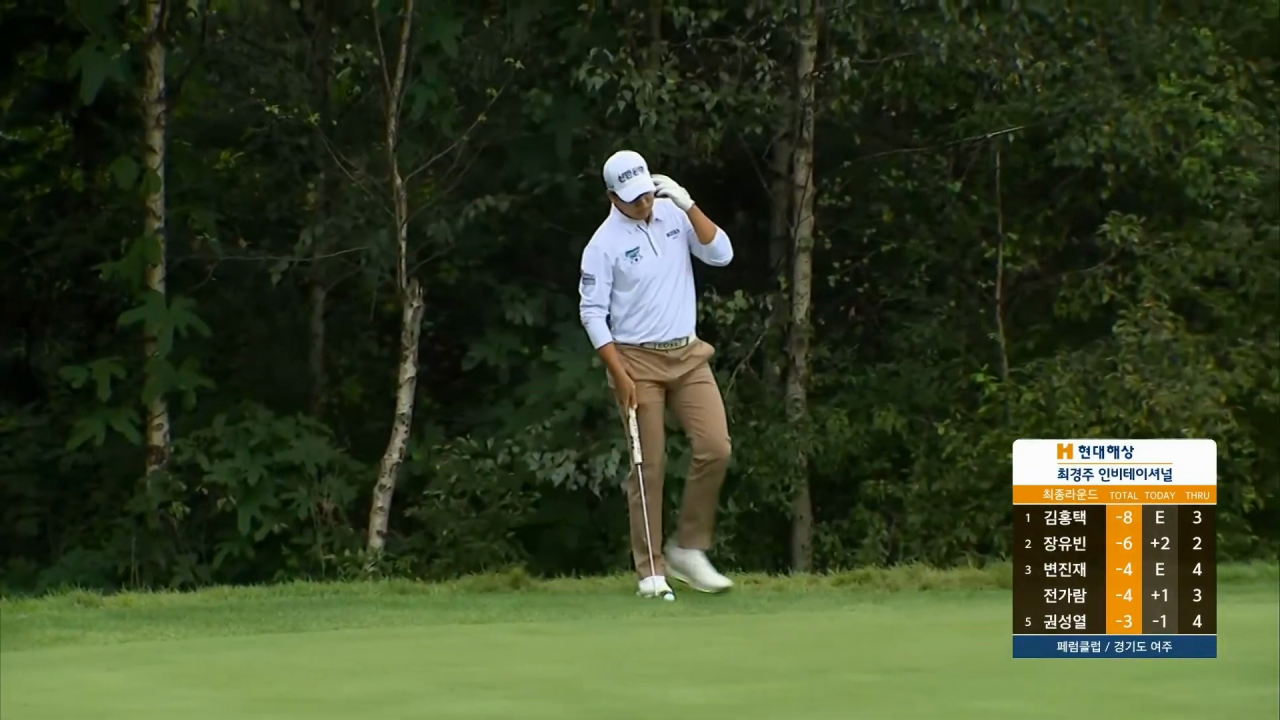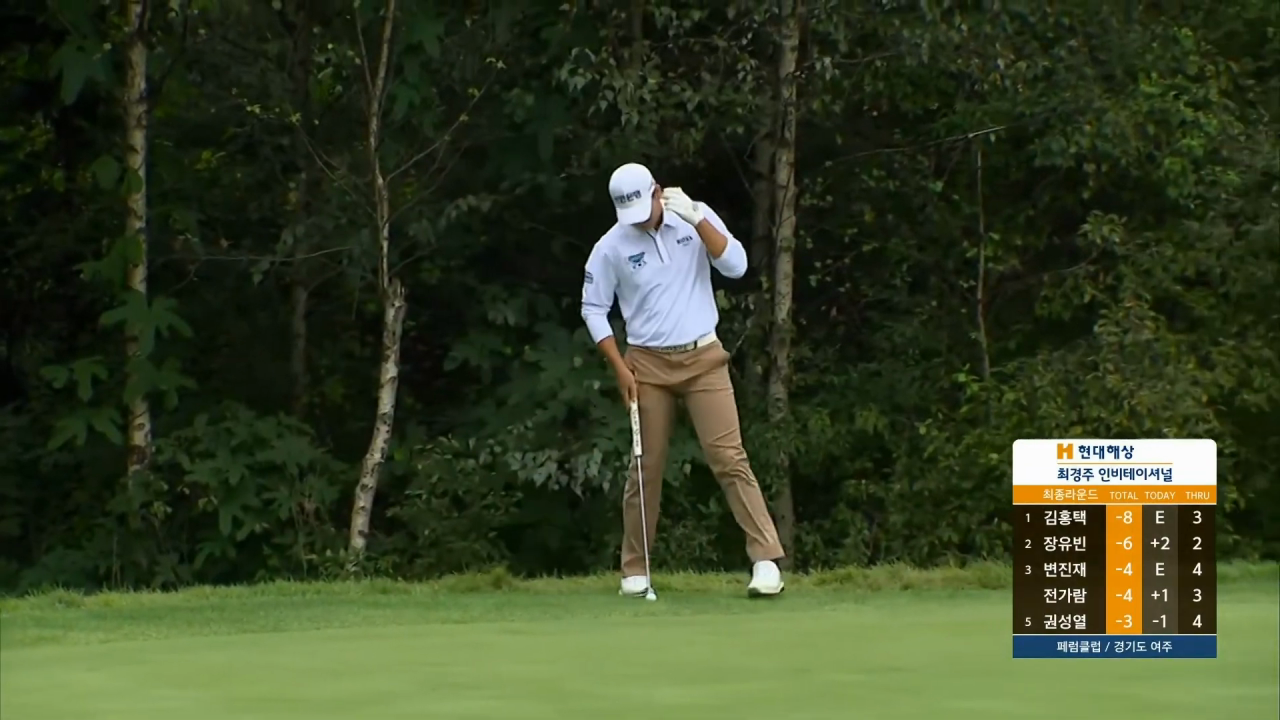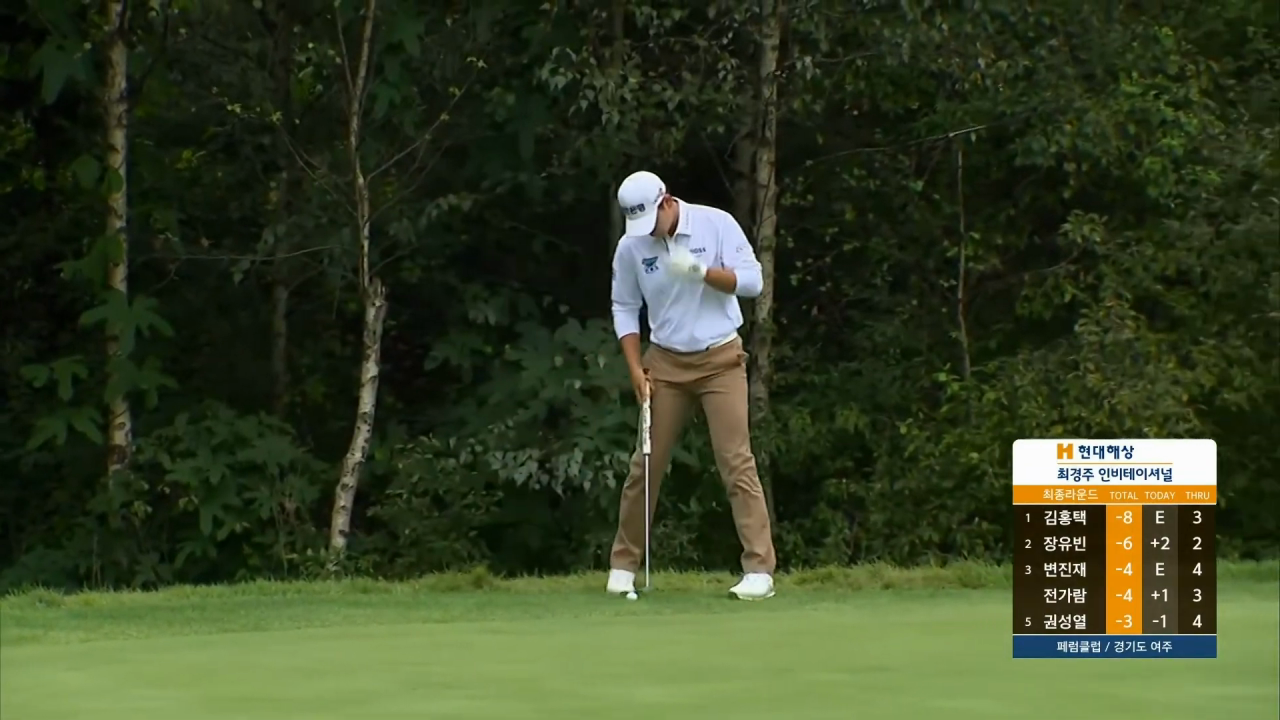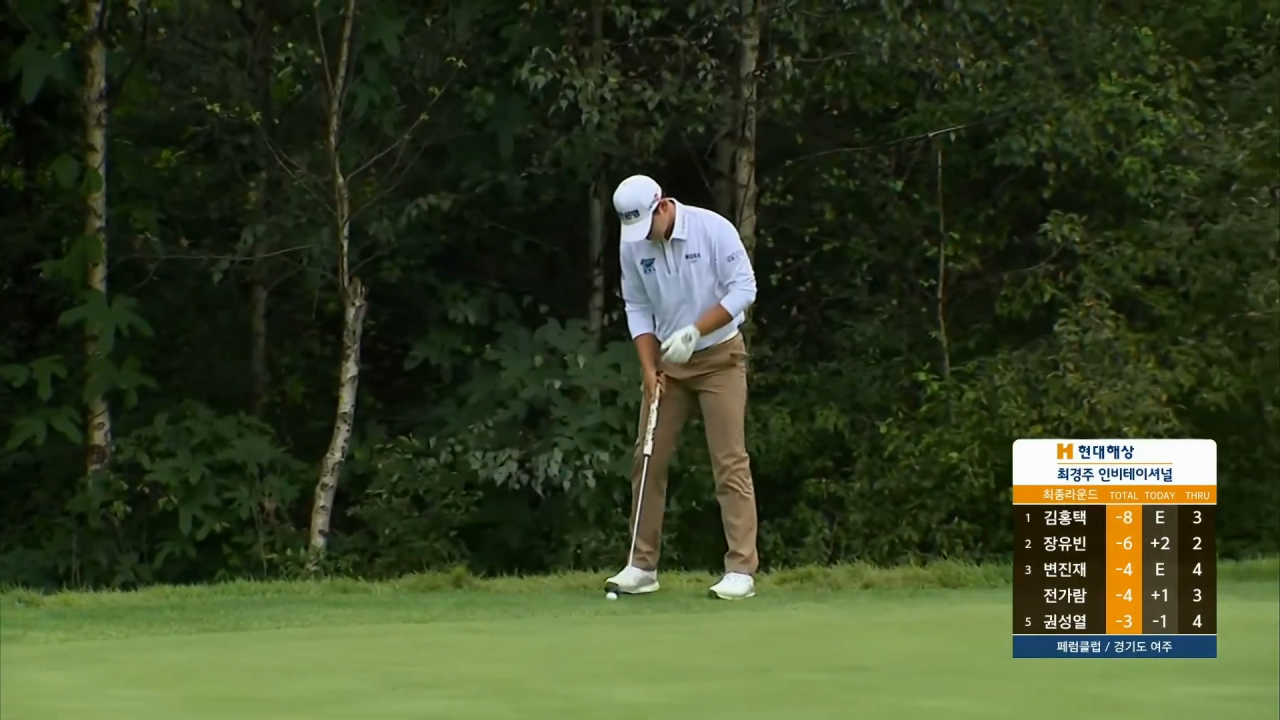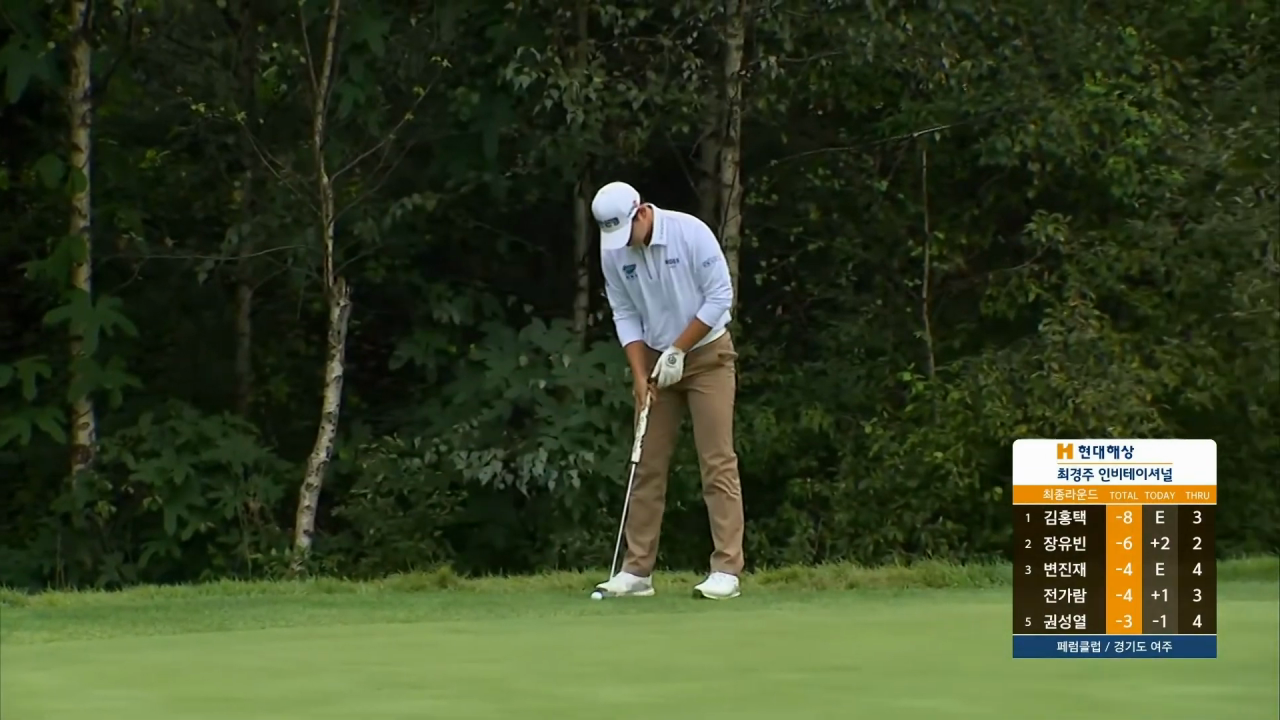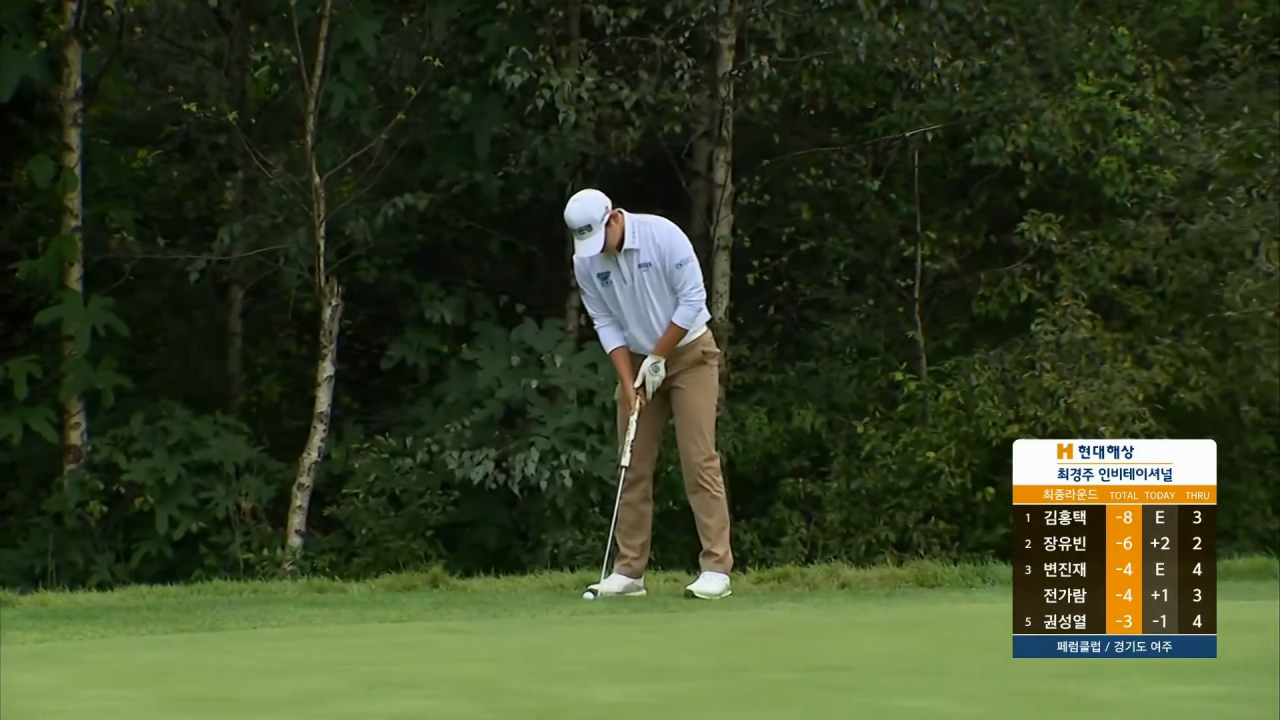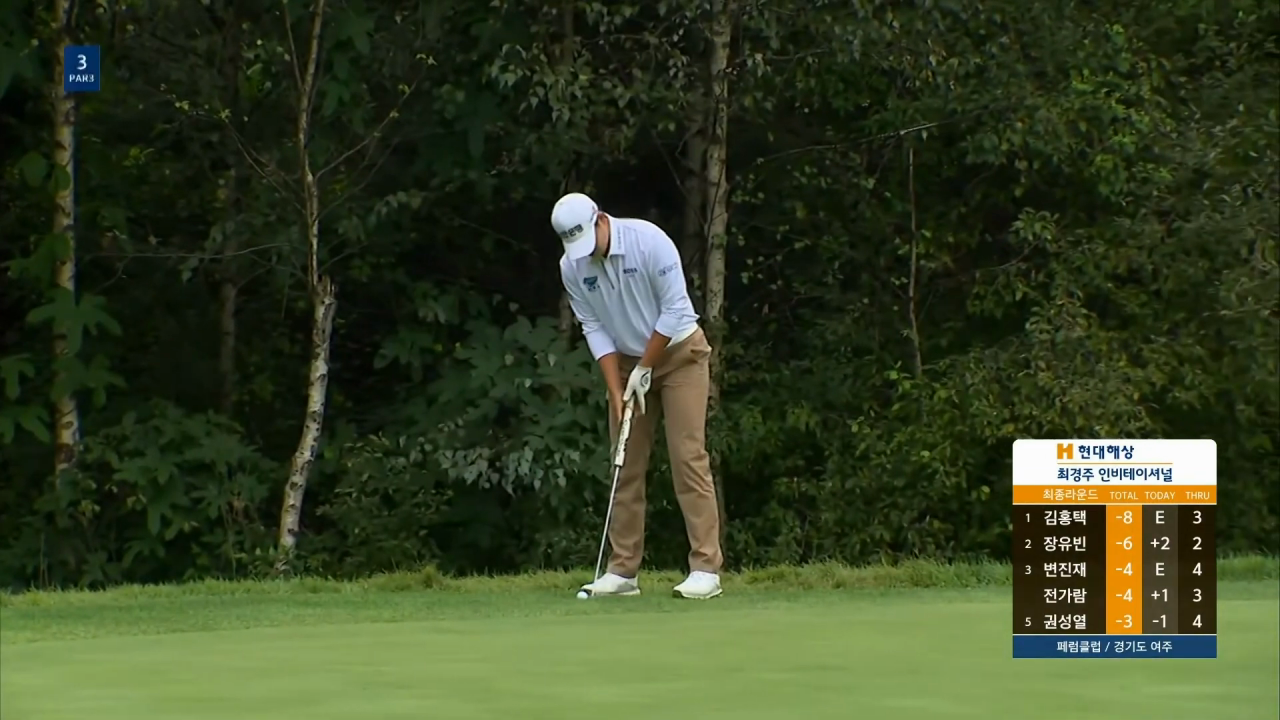
dt=0.2s
person 1, frame 1
left shoulder: (674, 214)
right shoulder: (604, 243)
left elbow: (721, 255)
right elbow: (592, 314)
left wrist: (688, 203)
right wrist: (621, 375)
left hip: (688, 355)
right hip: (637, 360)
left knee: (715, 450)
right knee: (649, 466)
left ankle: (688, 549)
right ankle: (650, 568)
person 1, frame 2
left shoulder: (697, 216)
right shoulder: (610, 246)
left elbow: (737, 266)
right elbow: (593, 308)
left wrist: (697, 219)
right wrist: (619, 367)
left hip: (704, 358)
right hip: (649, 364)
left knee: (729, 457)
right knee: (647, 467)
left ankle: (766, 561)
right ankle: (634, 570)
person 1, frame 3
left shoulder: (715, 223)
right shoulder: (630, 247)
left elbow: (752, 282)
right elbow: (624, 309)
left wrist: (702, 270)
right wrist: (635, 366)
left hip: (721, 359)
right hip: (666, 362)
left knee: (736, 461)
right knee: (647, 464)
left ankle: (759, 569)
right ankle: (623, 564)
person 1, frame 4
left shoulder: (714, 228)
right shoulder: (632, 246)
left elbow: (744, 290)
right elbow: (637, 309)
left wrist: (692, 331)
right wrist: (648, 368)
left hip: (719, 356)
right hip: (669, 361)
left knee: (729, 460)
right knee: (649, 457)
left ankle: (741, 569)
right ankle: (643, 565)
person 1, frame 5
left shoulder: (691, 232)
right shoulder: (612, 253)
left elbow: (720, 297)
right elbow: (625, 316)
left wrist: (677, 350)
right wrist: (639, 374)
left hip: (707, 355)
right hip: (656, 361)
left knee: (716, 461)
right knee: (647, 464)
left ankle: (726, 570)
right ankle: (637, 570)
person 1, frame 6
left shoulder: (663, 235)
right shoulder: (585, 262)
left elbow: (693, 300)
right elbow: (606, 324)
left wrist: (658, 357)
right wrist: (627, 380)
left hip: (689, 355)
right hip: (637, 363)
left knee: (699, 458)
right knee: (634, 466)
left ankle: (716, 569)
right ankle: (629, 570)
person 1, frame 7
left shoulder: (649, 240)
right shoulder: (571, 266)
left elbow: (675, 309)
right elbow: (594, 328)
left wrist: (644, 368)
right wrist: (615, 389)
left hip: (680, 353)
right hip: (627, 363)
left knee: (687, 456)
right knee: (627, 465)
left ankle: (705, 568)
right ankle: (623, 570)
